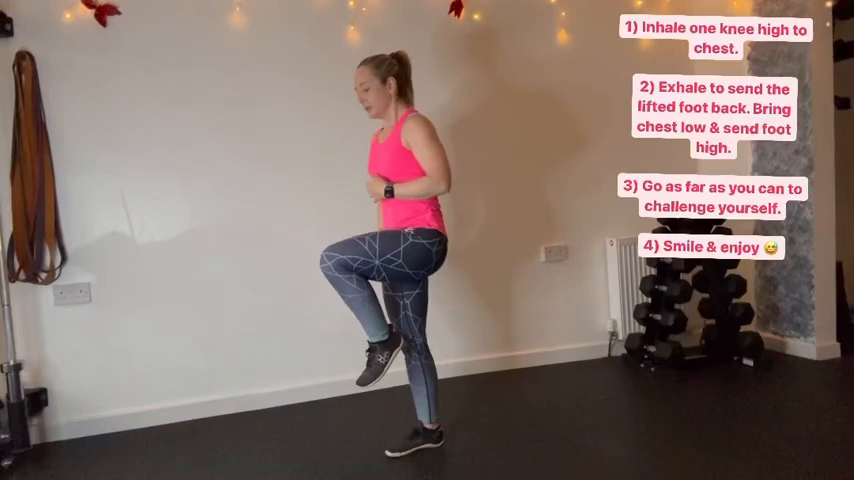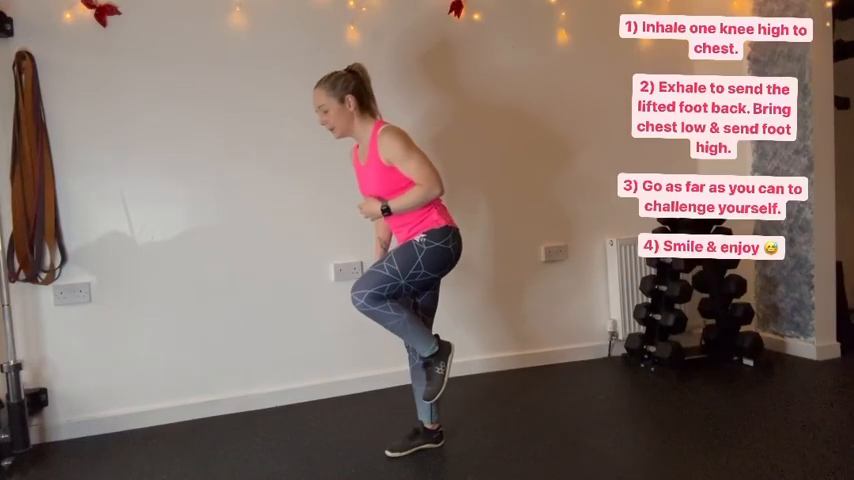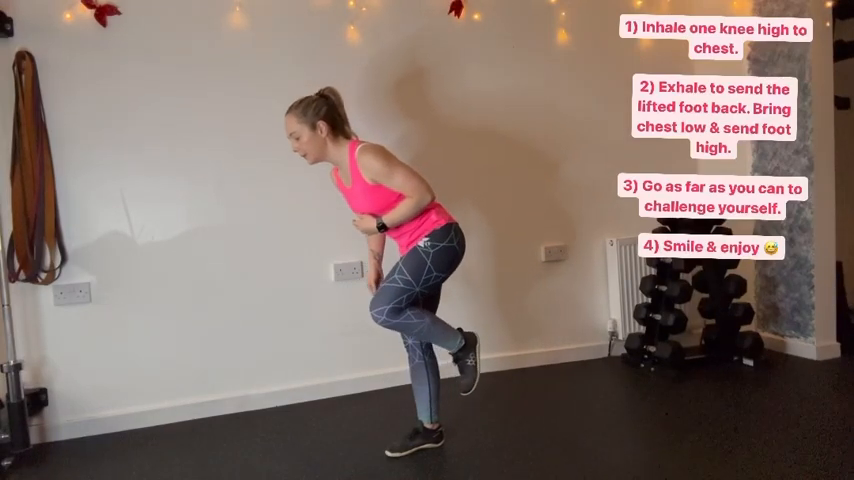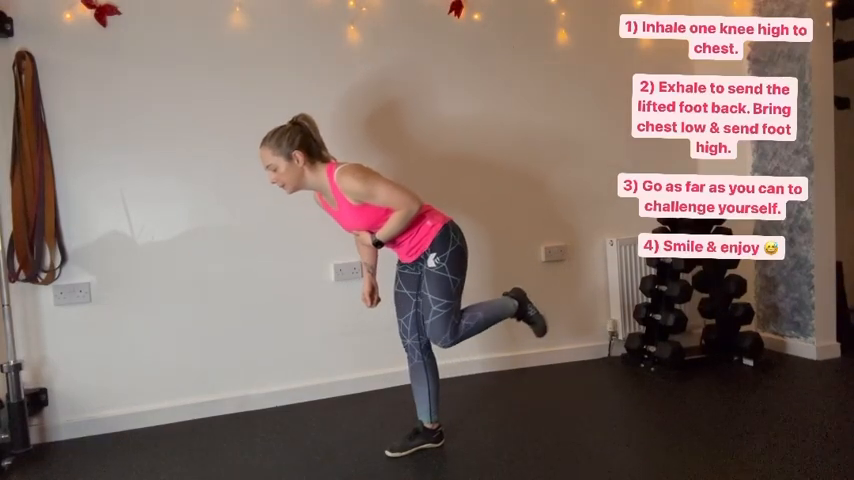
dt=1s
person 1, frame 1
left shoulder: (415, 125)
right shoulder: (379, 137)
left elbow: (440, 182)
left wrist: (388, 189)
right wrist: (377, 261)
left hip: (422, 241)
right hip: (401, 248)
left knee: (334, 259)
right knee: (412, 342)
left ankle: (382, 340)
right ankle: (429, 429)
person 1, frame 2
left shoulder: (388, 138)
right shoulder: (359, 152)
left elbow: (433, 186)
left wrist: (383, 207)
right wrist: (380, 259)
left hip: (435, 240)
right hip: (417, 247)
left knee: (364, 294)
right knee: (414, 342)
left ankle: (436, 350)
right ankle: (429, 428)
person 1, frame 3
left shoulder: (367, 156)
right shoulder: (338, 174)
left elbow: (423, 194)
left wrist: (380, 223)
right wrist: (375, 263)
left hip: (439, 239)
right hip: (416, 249)
left knee: (384, 309)
right knee: (414, 341)
left ankle: (462, 344)
right ankle: (430, 428)
person 1, frame 4
left shoulder: (347, 179)
right shoulder: (321, 196)
left elbow: (411, 205)
left wrist: (377, 239)
right wrist: (368, 277)
left hip: (438, 245)
right hip: (411, 259)
left knee: (444, 333)
right knee: (414, 343)
left ankle: (515, 304)
right ankle: (430, 429)
